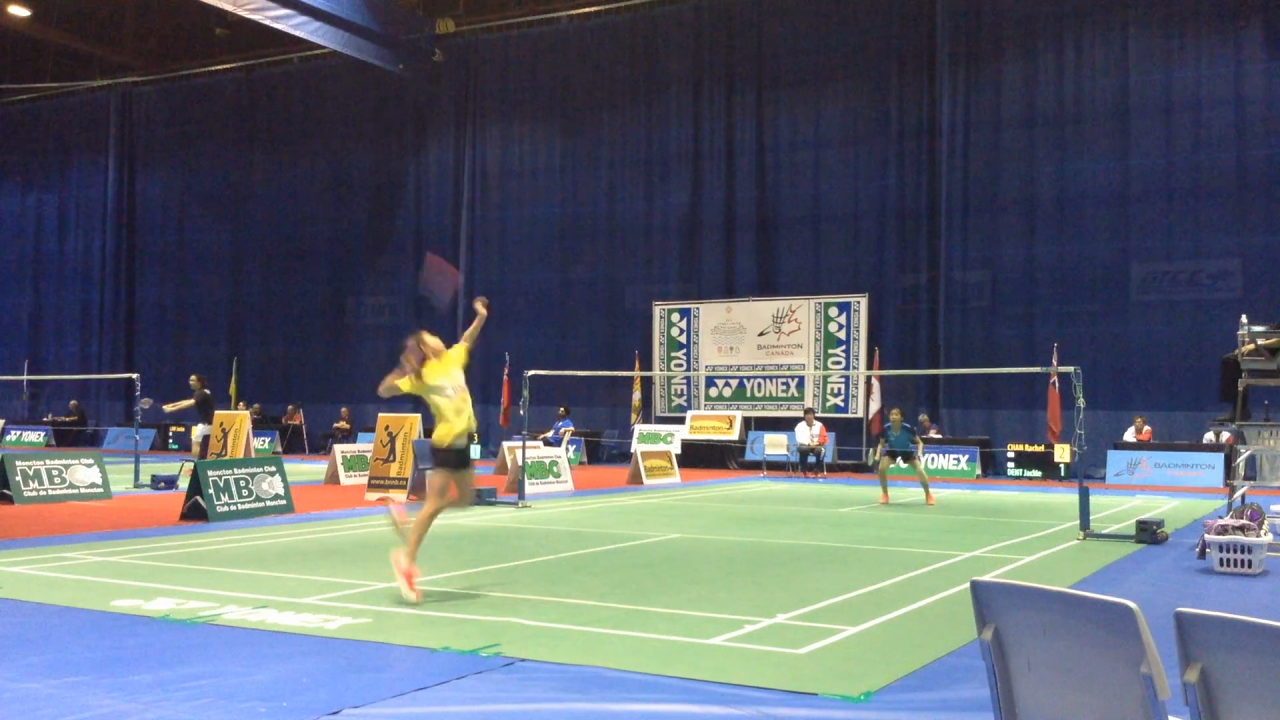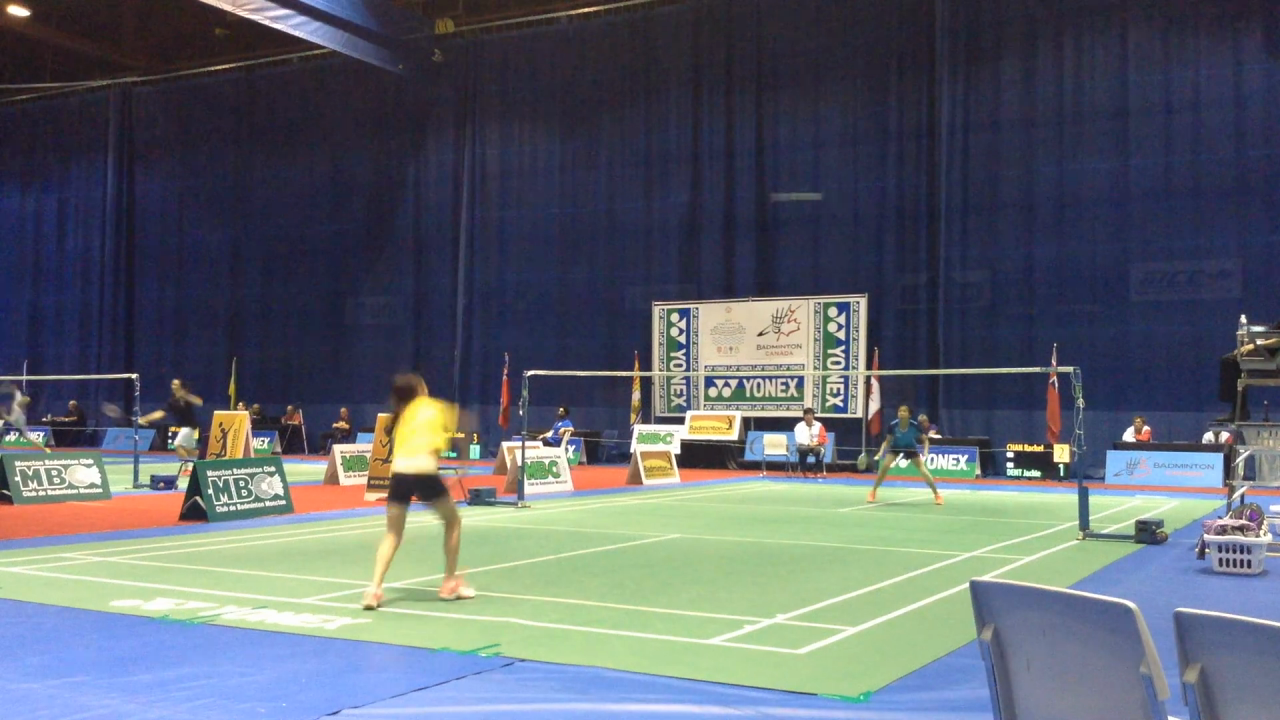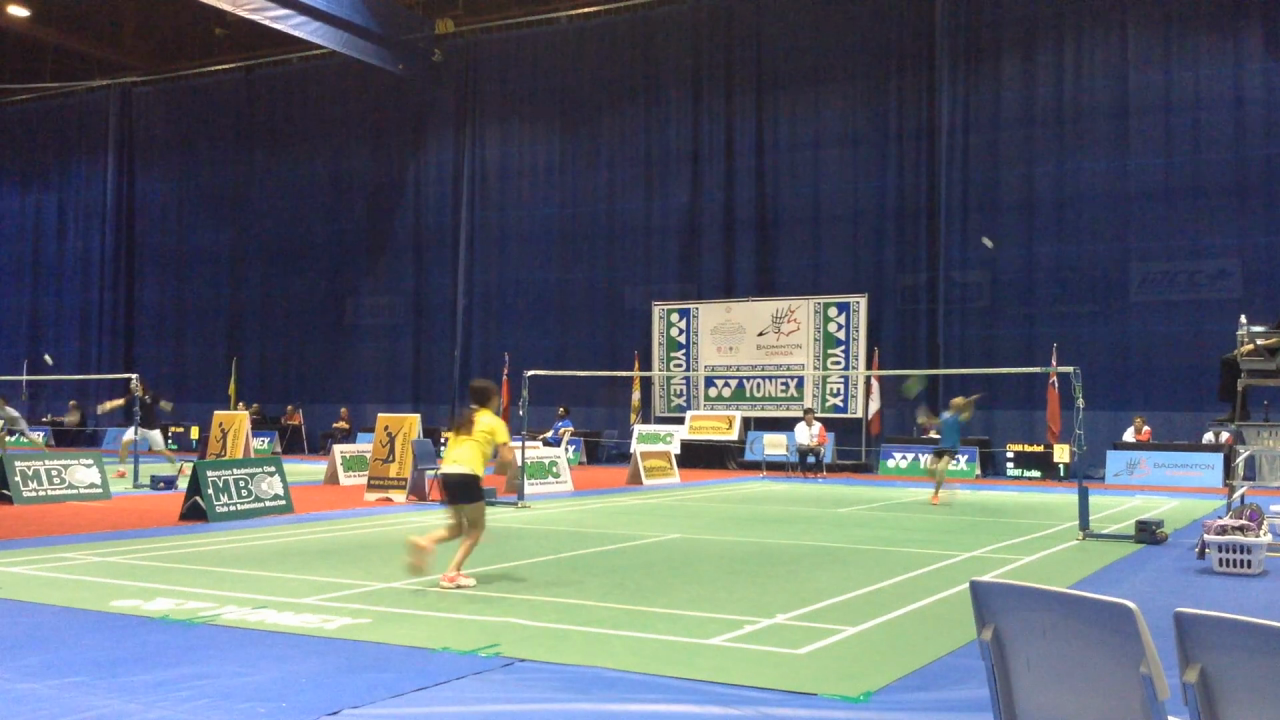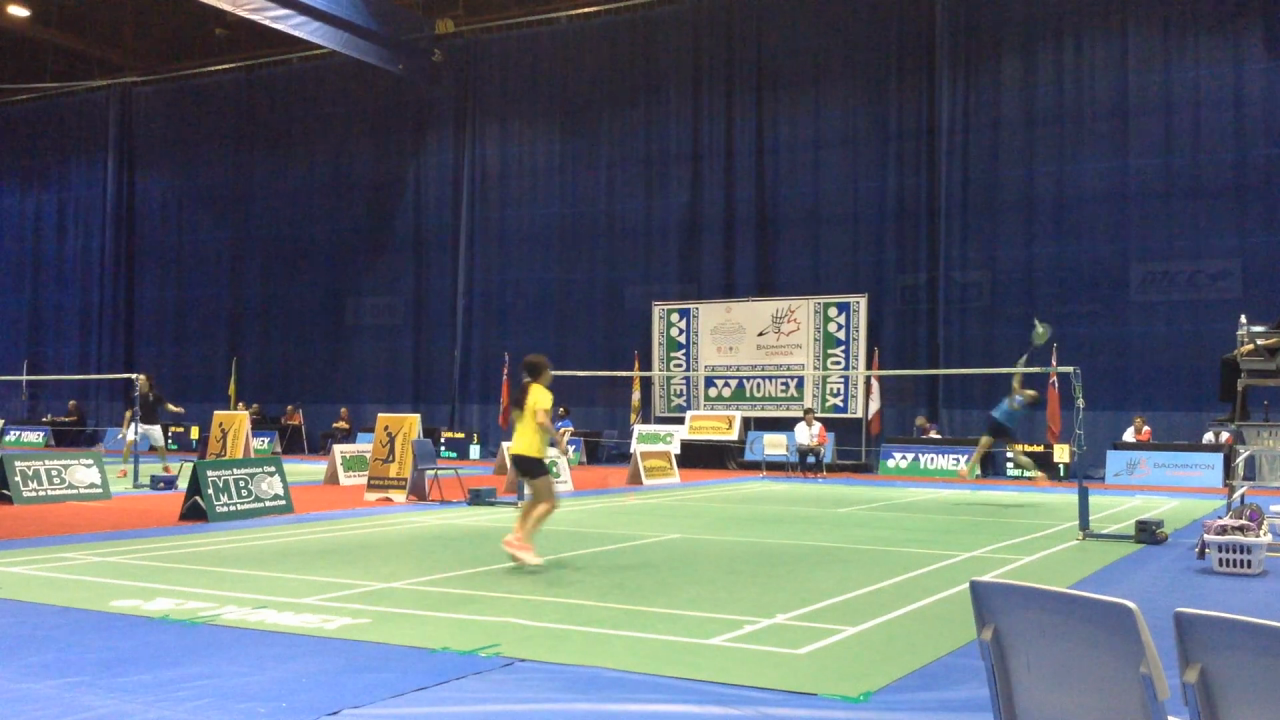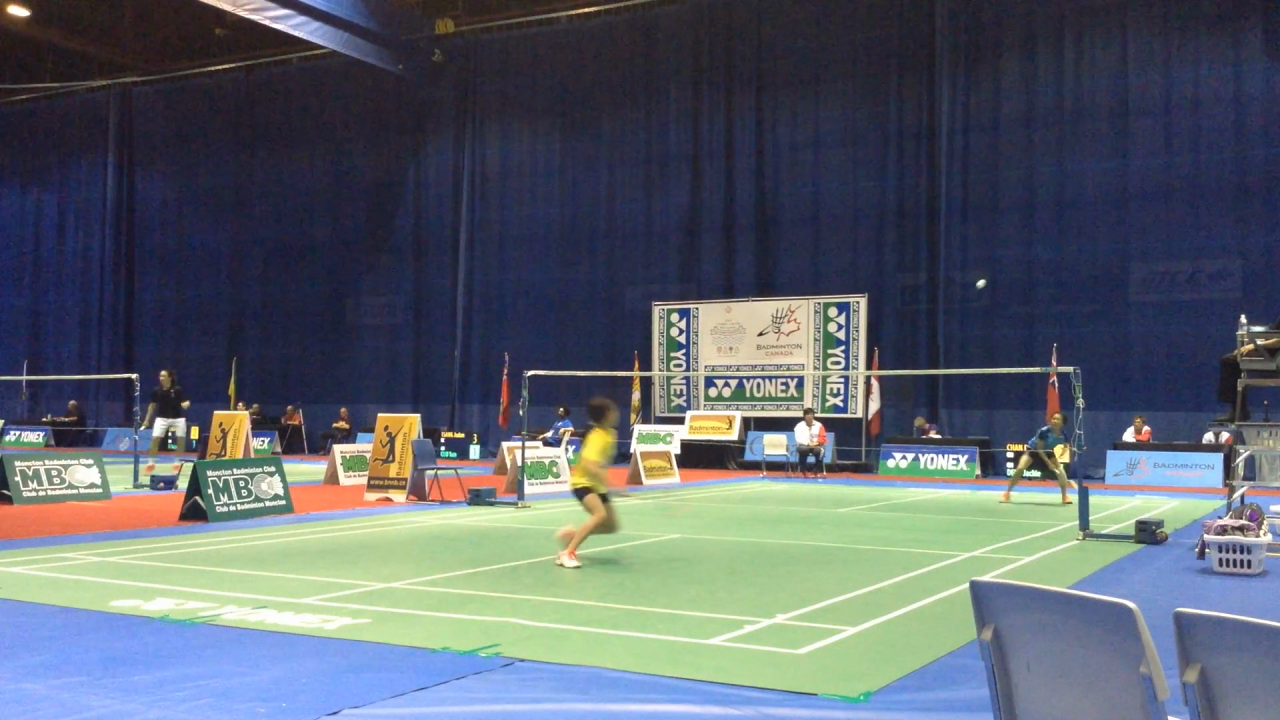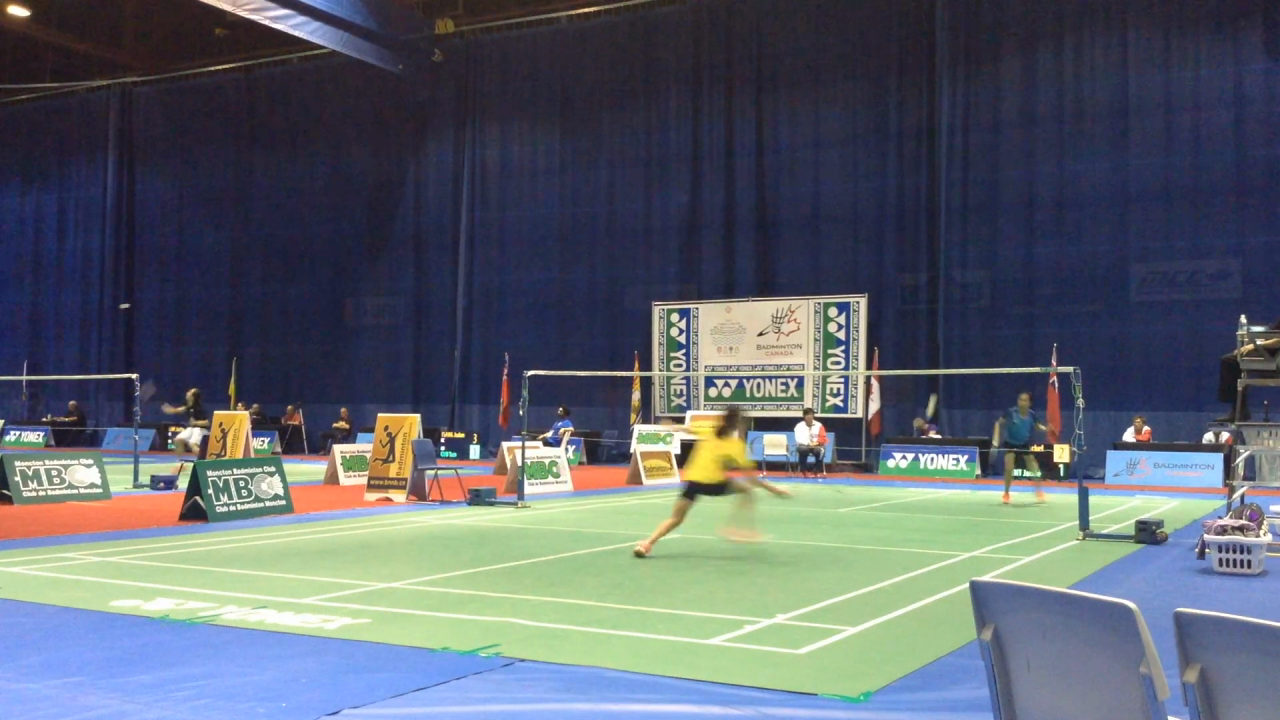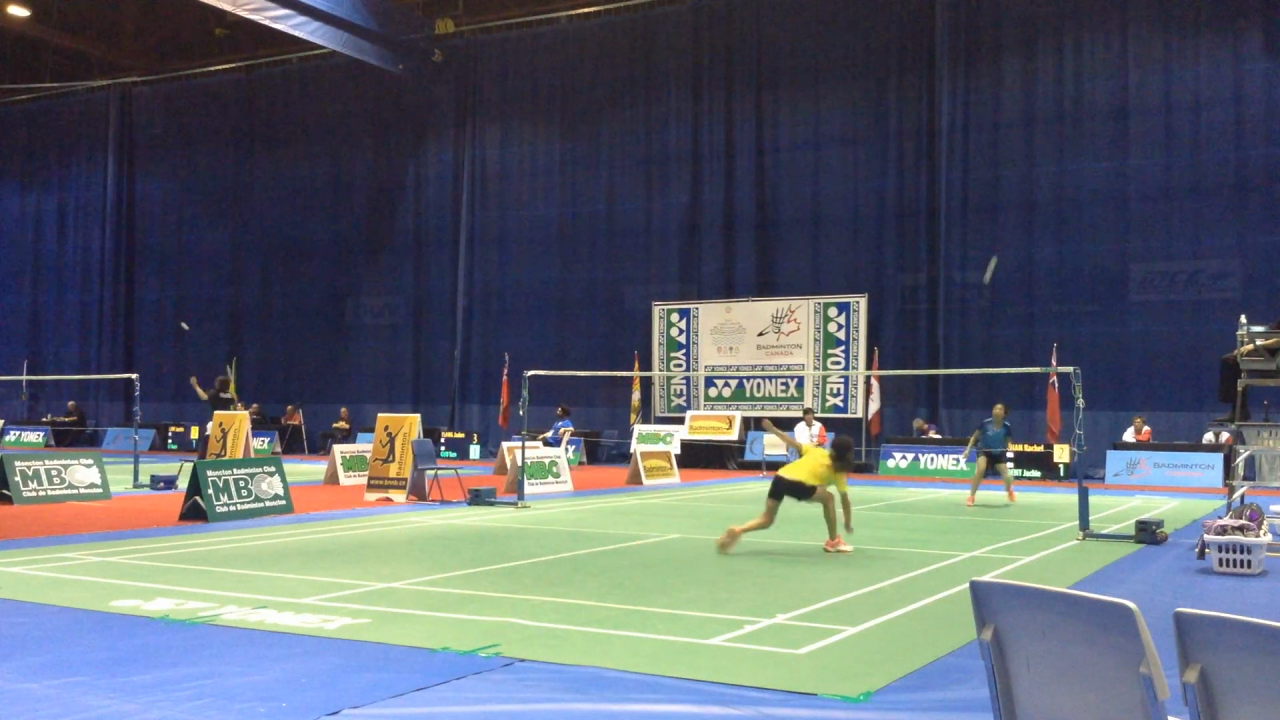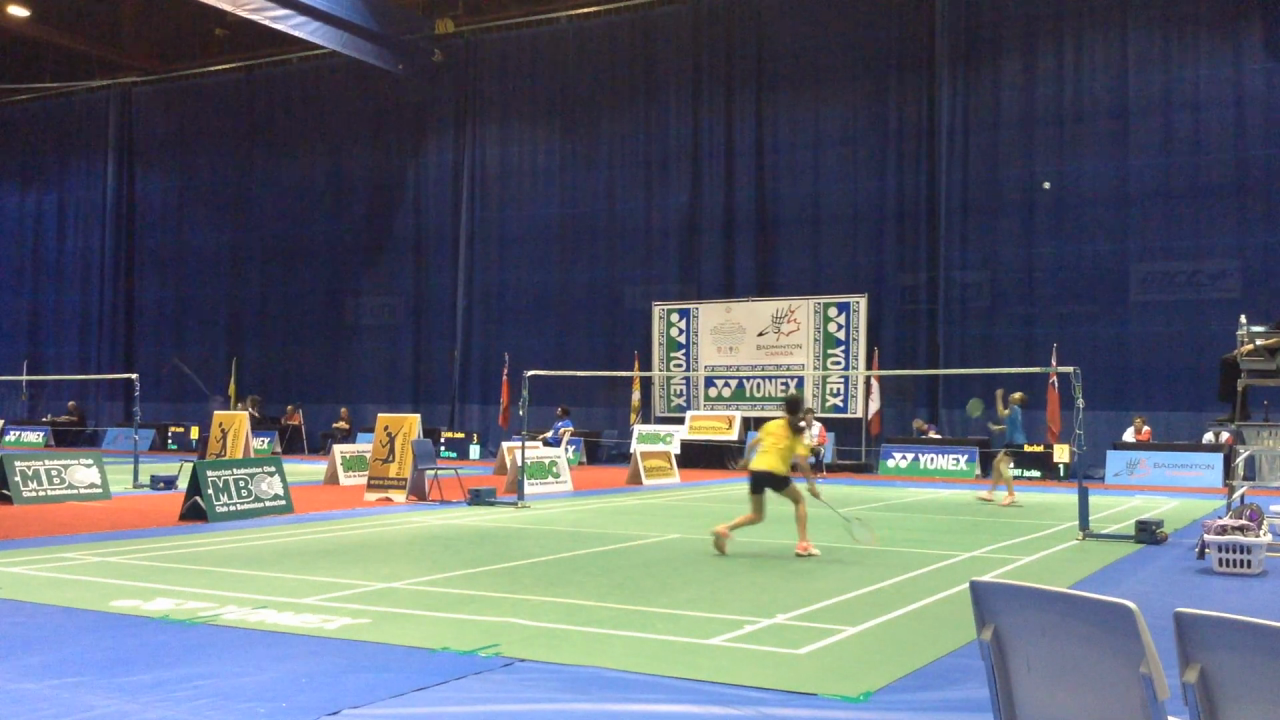
dt=0.4s
person 1, frame 1
left shoulder: (452, 357)
right shoulder: (420, 374)
left elbow: (467, 339)
right elbow: (383, 391)
left wrist: (480, 317)
right wrist: (402, 369)
left hip: (461, 442)
right hip: (446, 443)
left knee: (464, 497)
right knee: (434, 503)
left ankle: (405, 512)
right ankle: (406, 563)
person 1, frame 2
left shoulder: (401, 416)
right shoulder: (434, 409)
left hip: (399, 475)
right hip: (423, 474)
left knee: (392, 536)
right knee: (453, 521)
left ankle: (375, 589)
right ankle: (451, 583)
person 1, frame 3
left shoulder: (464, 420)
right shoulder: (496, 423)
right elbow: (508, 458)
right wrist: (502, 468)
left hip: (446, 473)
right hip: (467, 475)
left knee: (458, 527)
right knee: (476, 527)
left ankle: (424, 542)
right ankle: (452, 574)
person 1, frame 4
left shoulder: (524, 393)
right shoulder: (543, 393)
left elbow: (516, 419)
right elbow: (541, 420)
right wrist: (559, 440)
left hip: (518, 452)
right hip: (530, 454)
left knee: (537, 498)
right knee: (549, 502)
left ankle: (517, 539)
right ankle: (519, 541)
person 1, frame 5
left shoulder: (609, 433)
right shoulder: (597, 438)
right elbow: (590, 466)
right wrist: (609, 484)
left hip: (598, 487)
right hip: (584, 484)
left knee: (611, 526)
right knee: (601, 515)
left ankle: (571, 533)
right ankle: (568, 552)
person 1, frame 6
left shoulder: (712, 433)
right shoulder: (735, 445)
left elbow: (688, 430)
right elbow: (750, 476)
right wrist: (772, 489)
left hip: (692, 479)
right hip: (710, 482)
left knee: (676, 518)
right knee: (747, 489)
left ankle: (647, 544)
right ankle: (740, 528)
person 1, frame 7
left shoulder: (818, 453)
right shoulder: (839, 470)
left elbow: (794, 444)
right elbow: (845, 499)
left wrist: (773, 430)
right wrist: (847, 523)
left hip: (781, 478)
right hip: (800, 484)
left knee: (765, 520)
right knee: (828, 498)
left ankle: (737, 531)
right ankle: (833, 541)
person 1, frame 8
left shoulder: (771, 425)
right shoulder: (798, 433)
left elbow: (752, 445)
right elbow: (802, 461)
left wrist: (745, 460)
right wrist: (812, 485)
left hip: (756, 470)
right hip: (774, 472)
left knee: (755, 516)
right knee: (799, 501)
left ankle: (724, 529)
right ankle: (803, 545)
